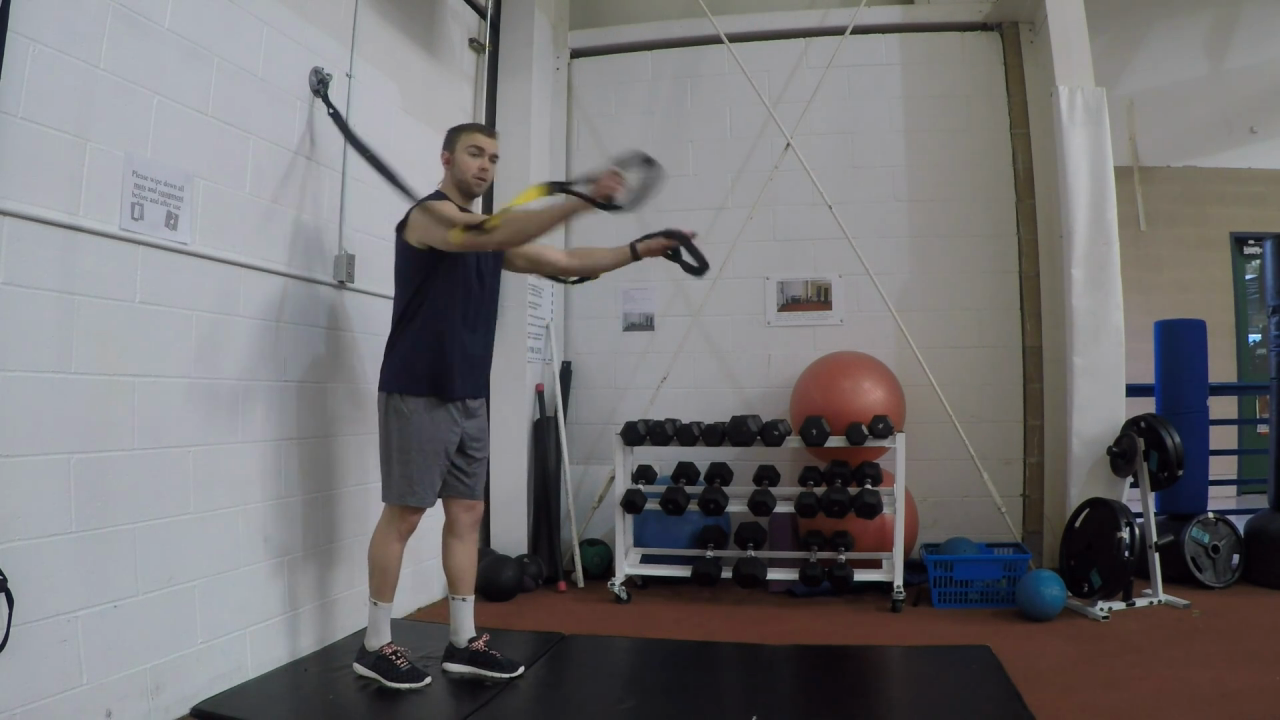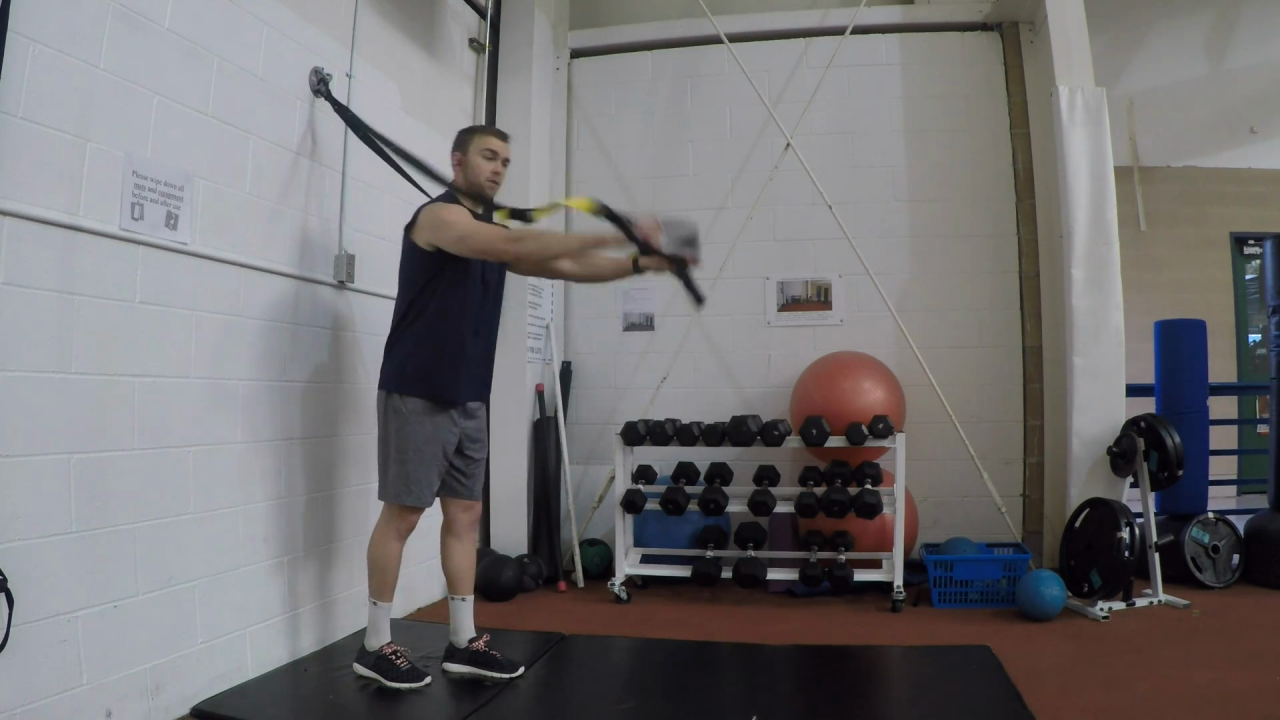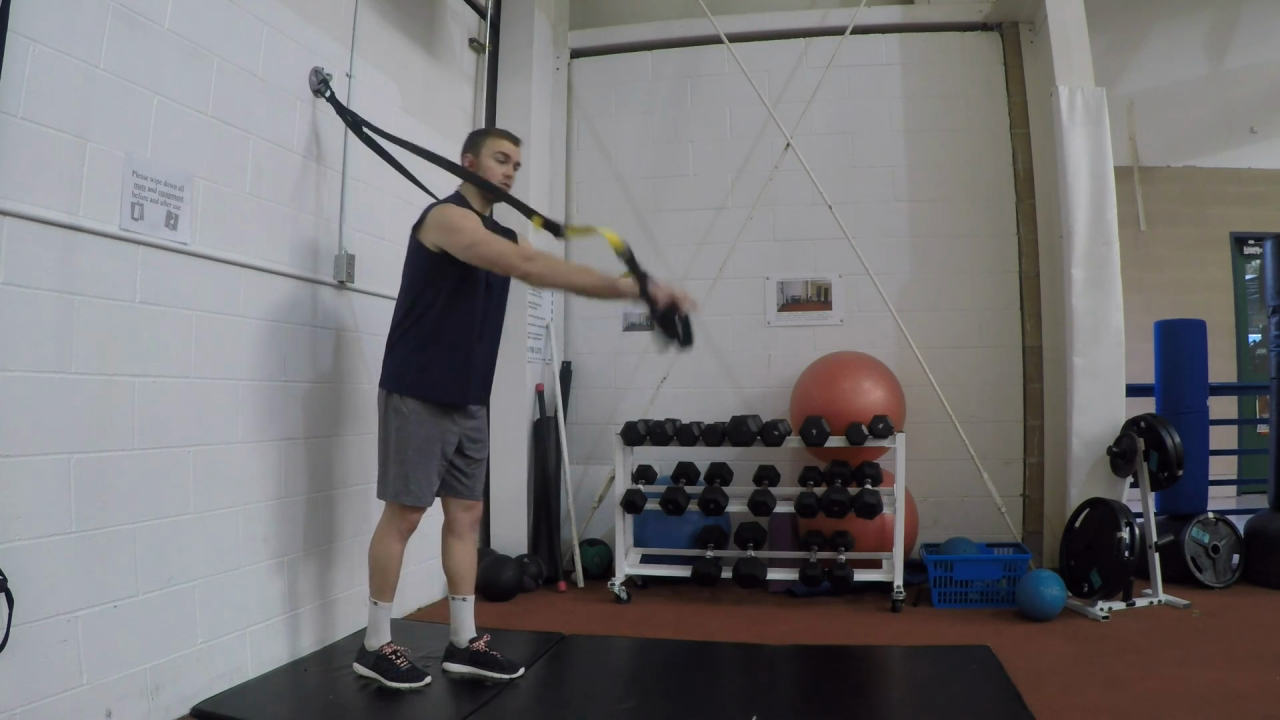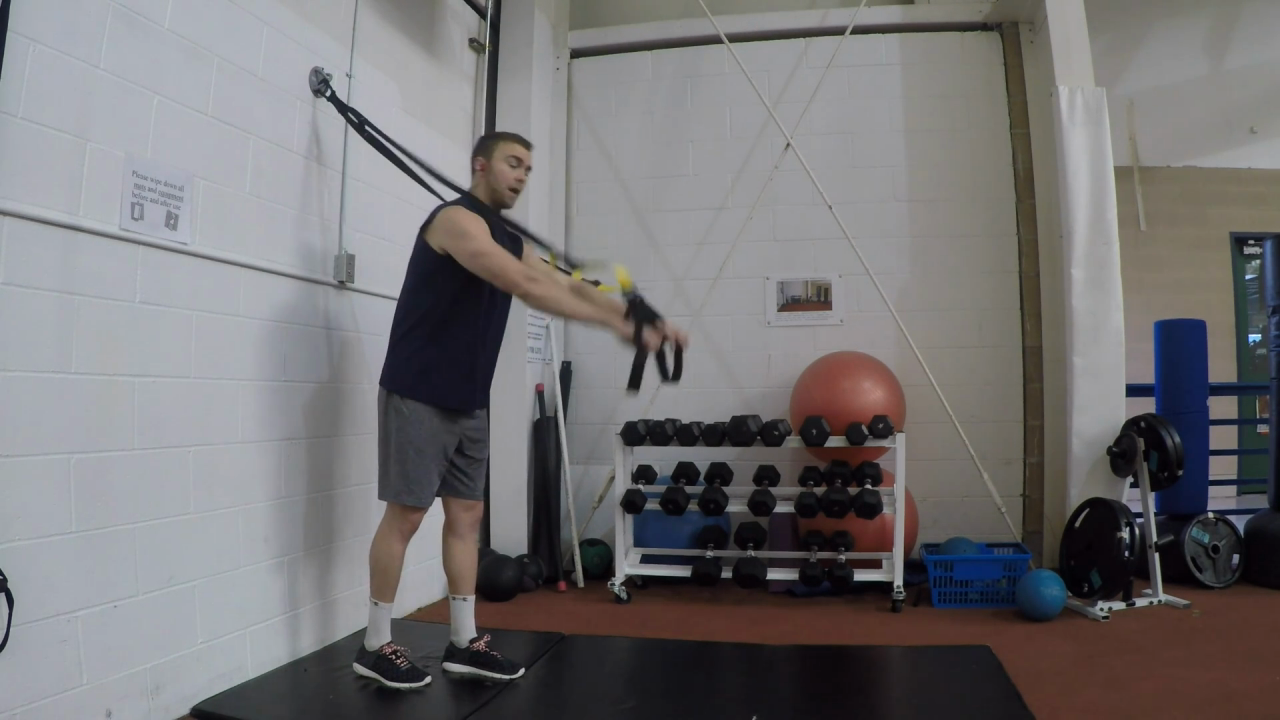
dt=0.1s
person 1, frame 1
left shoulder: (488, 233)
right shoulder: (430, 214)
left elbow: (561, 264)
right elbow: (499, 234)
left wrist: (637, 247)
right wrist: (578, 200)
left hip: (468, 395)
right hip: (419, 393)
left knee: (467, 514)
right knee: (403, 514)
left ankle: (463, 641)
right ankle: (375, 645)
person 1, frame 2
left shoulder: (493, 232)
right shoulder: (440, 216)
left elbow: (566, 267)
right elbow: (520, 245)
left wrist: (639, 262)
right wrist: (614, 233)
left hip: (468, 396)
right hip: (418, 393)
left knee: (465, 514)
right knee: (402, 513)
left ankle: (463, 641)
right ankle: (375, 644)
person 1, frame 3
left shoulder: (499, 234)
right shoulder: (448, 217)
left elbow: (563, 271)
right elbow: (532, 267)
left wrist: (637, 288)
right wrist: (634, 285)
left hip: (467, 397)
right hip: (418, 393)
left knee: (466, 512)
right knee: (403, 513)
left ankle: (464, 641)
right ankle: (376, 645)
person 1, frame 4
left shoulder: (506, 239)
right shoulder: (455, 220)
left elbow: (566, 286)
right elbow: (530, 287)
left wrist: (636, 316)
right wrist: (619, 323)
left hip: (467, 398)
right hip: (419, 393)
left knee: (467, 513)
right knee: (405, 513)
left ankle: (464, 641)
right ankle: (376, 645)
